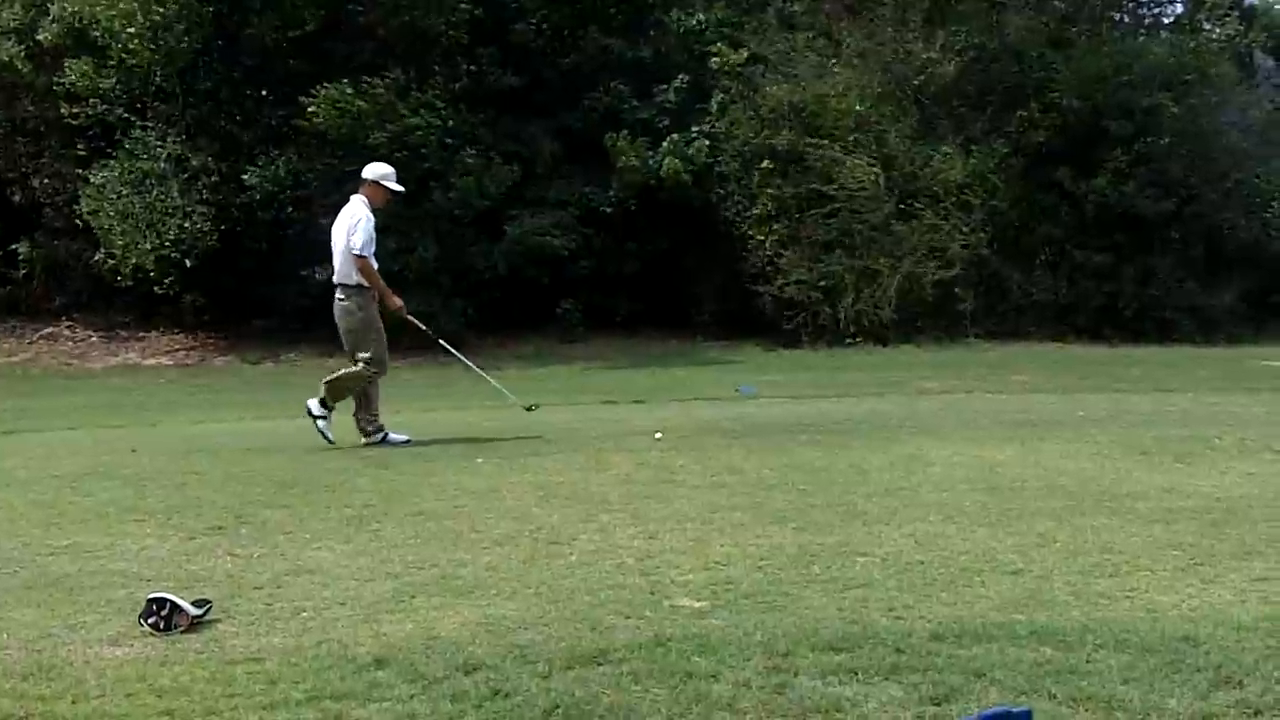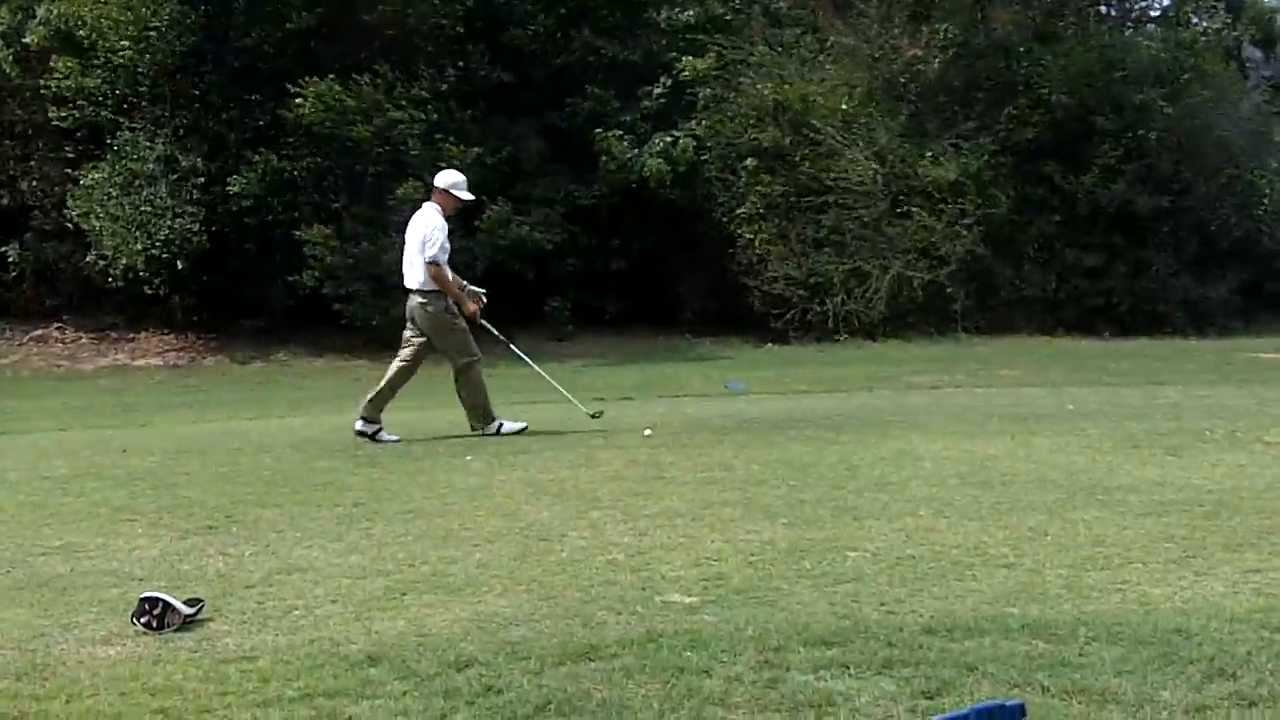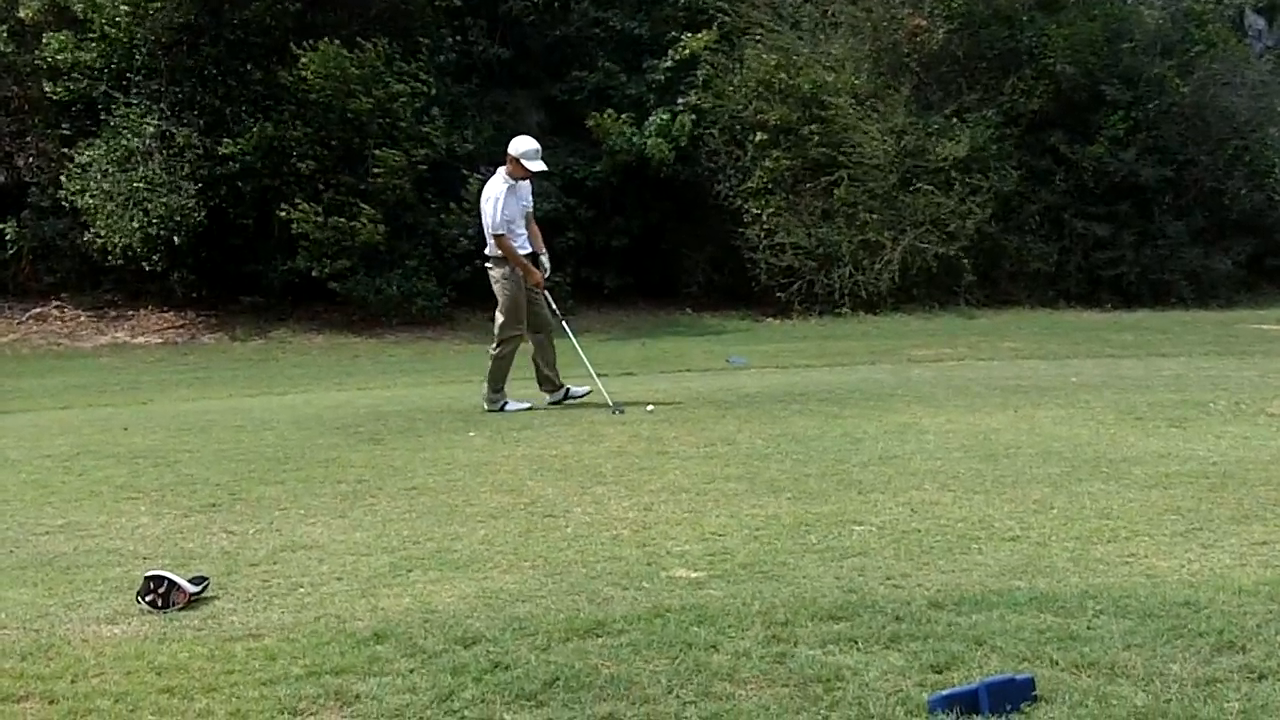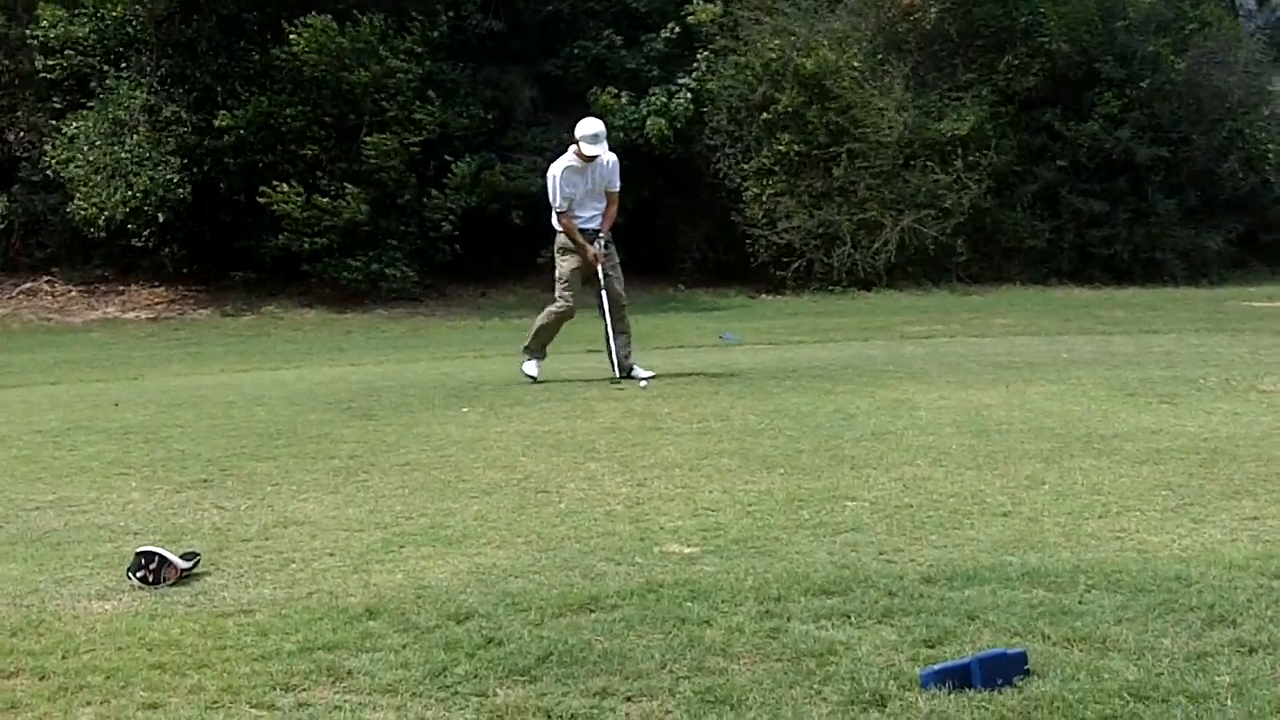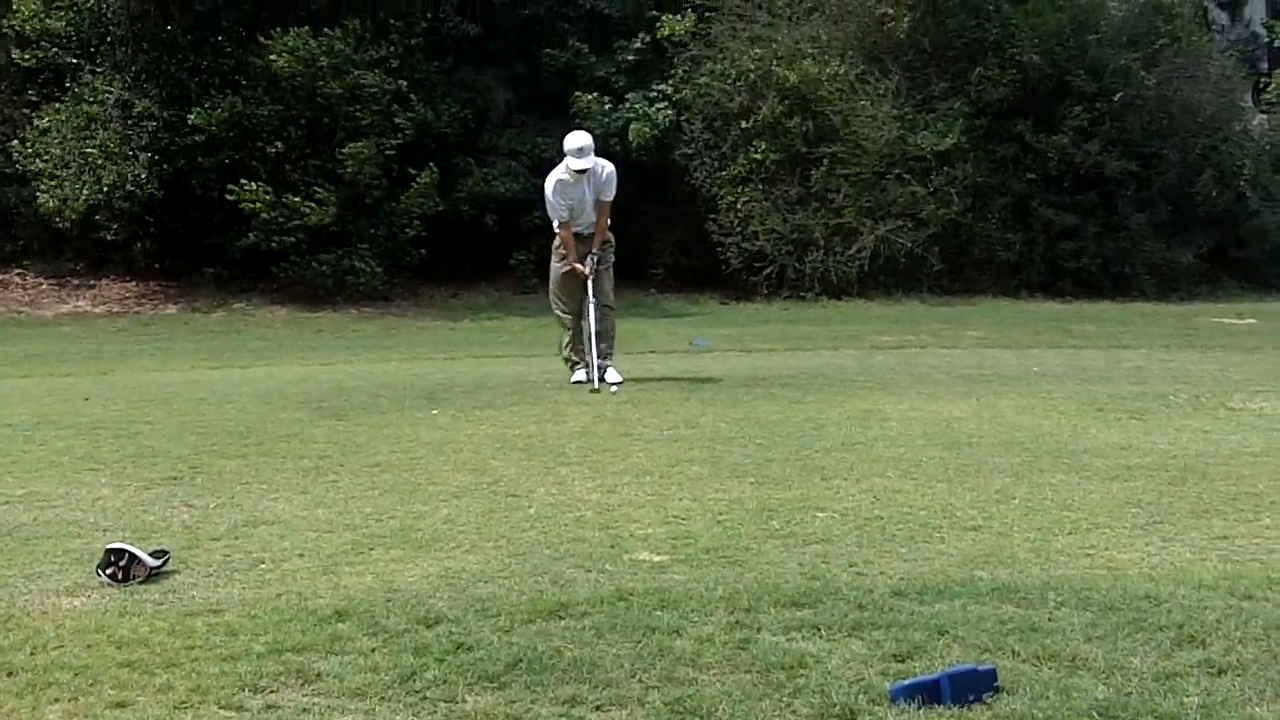
dt=0.5s
person 1, frame 1
left shoulder: (348, 212)
right shoulder: (362, 215)
right elbow: (362, 263)
right wrist: (389, 297)
left hip: (347, 295)
right hip: (357, 297)
left knee: (366, 363)
right knee: (372, 363)
left ankle: (370, 428)
right ankle: (322, 403)
person 1, frame 2
left shoulder: (419, 217)
right shoulder: (435, 223)
right elbow: (435, 271)
left wrist: (464, 286)
right wrist: (463, 301)
left hip: (418, 300)
right hip: (434, 302)
left knee: (407, 361)
right knee: (467, 360)
left ankle: (369, 419)
right ankle: (487, 423)
person 1, frame 3
left shoulder: (524, 185)
right shoulder: (496, 191)
right elbow: (500, 240)
left wrist: (542, 254)
right wrist: (529, 270)
left hip: (526, 264)
right hip: (507, 267)
left knee: (543, 325)
right knee: (511, 332)
left ankle: (554, 388)
right ankle: (494, 397)
person 1, frame 4
left shoulder: (610, 161)
right shoulder: (559, 170)
left elbow: (612, 203)
right elbow: (563, 215)
left wrist: (602, 236)
right wrist: (585, 247)
left hip: (600, 238)
right hip: (571, 240)
left knee: (616, 301)
right knee: (565, 303)
left ankle: (625, 363)
right ankle: (533, 353)
person 1, frame 5
left shoulder: (606, 170)
right shoulder: (555, 181)
left elbow: (603, 215)
right elbow: (563, 225)
left wrist: (593, 253)
right wrist: (574, 262)
left hip: (599, 239)
right hip: (568, 241)
left knee: (604, 302)
right knee: (567, 307)
left ankle: (605, 363)
right ankle: (578, 365)
